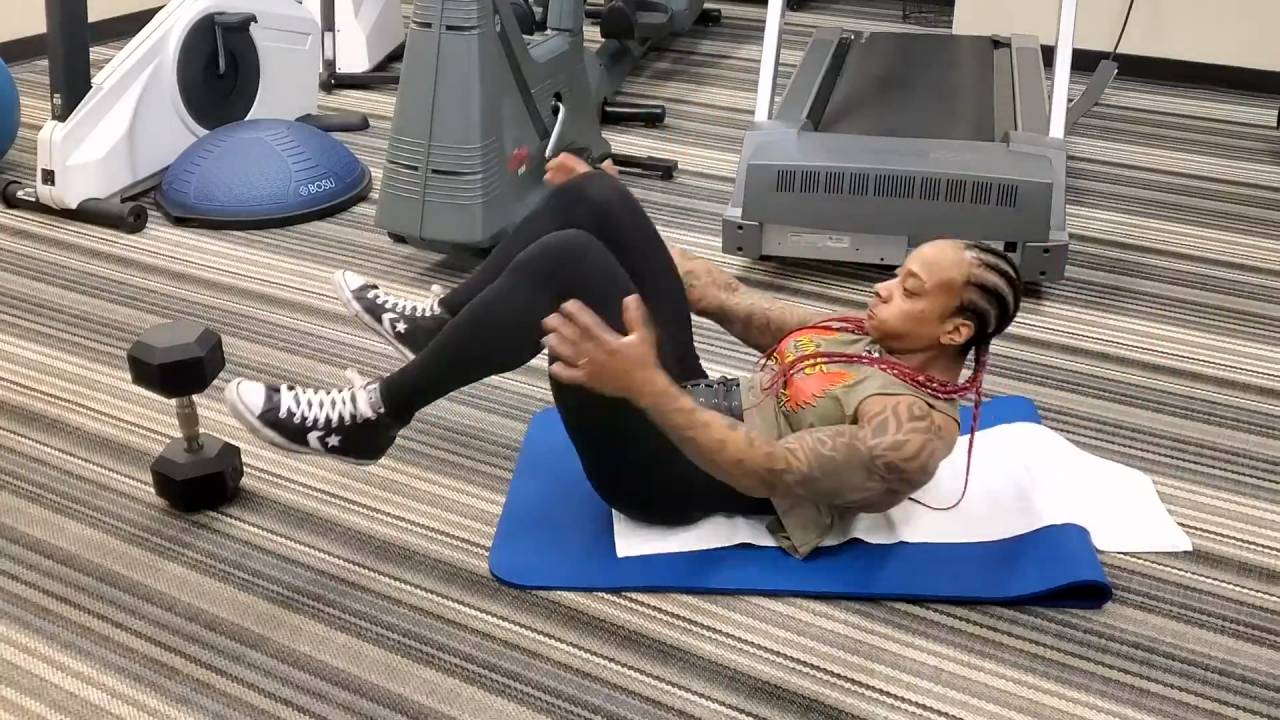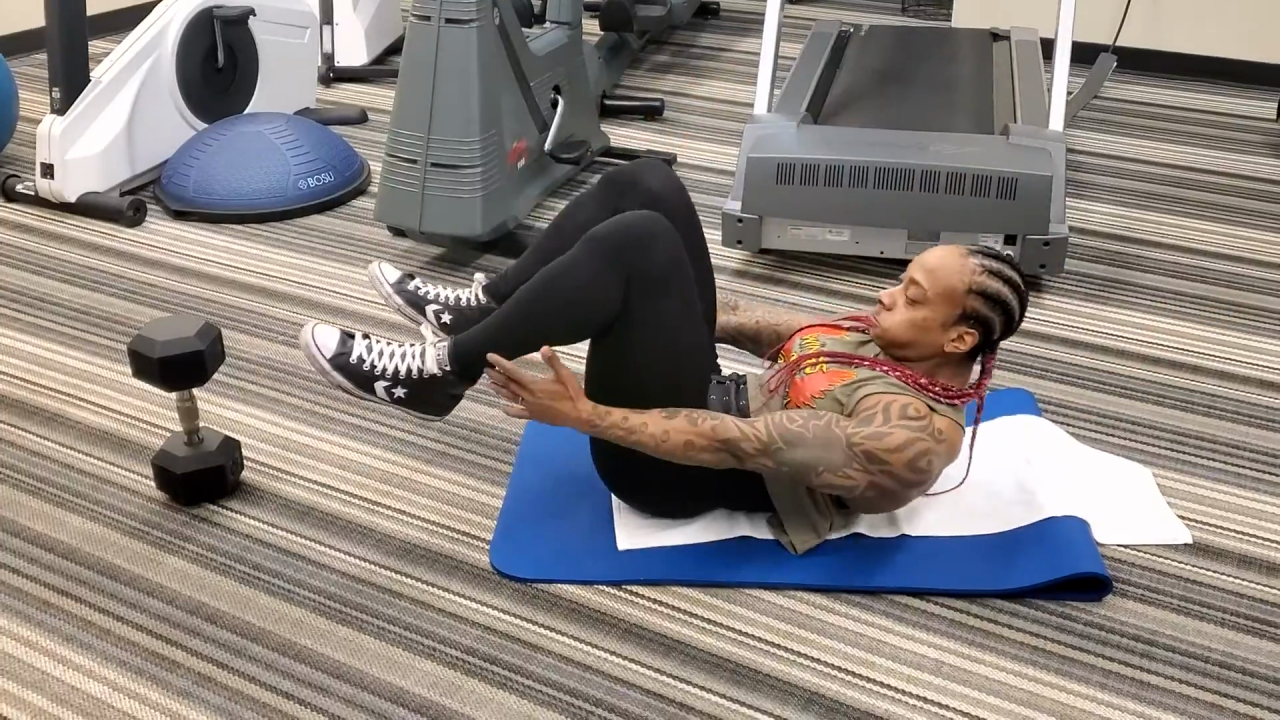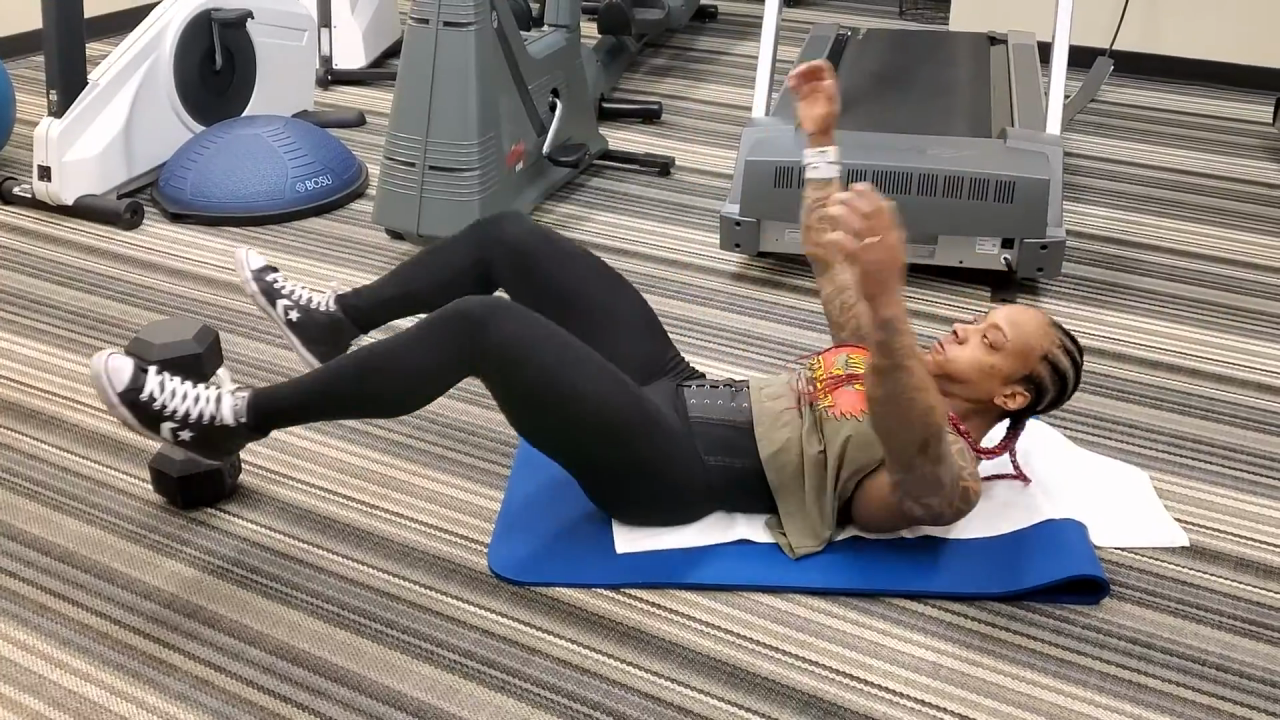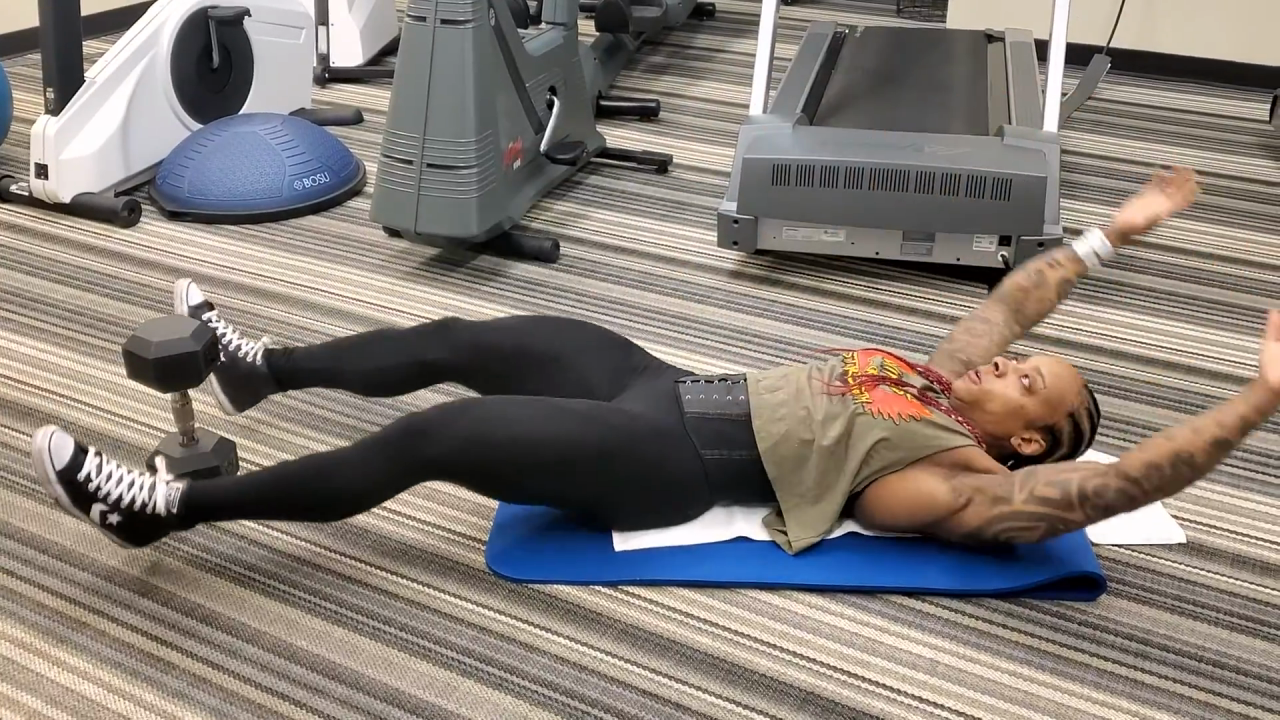
dt=0.4s
person 1, frame 1
left shoulder: (911, 433)
right shoulder: (878, 337)
left elbow: (762, 471)
right elbow: (715, 292)
left wrist: (642, 385)
right wrist: (605, 207)
left hip: (664, 472)
right hip: (691, 401)
left knee: (562, 262)
right knee: (595, 202)
left ankle: (370, 413)
right ankle: (433, 322)
person 1, frame 2
left shoulder: (911, 437)
right shoulder: (893, 343)
left elbow: (747, 445)
right elbow: (740, 313)
left wrist: (584, 414)
left hip: (671, 470)
left knee: (637, 238)
right knee: (648, 186)
left ankle: (438, 371)
right ankle: (481, 308)
person 1, frame 3
left shoulder: (943, 473)
right shoulder: (920, 364)
left elbow: (896, 426)
right elbow: (837, 267)
left wrist: (889, 306)
right wrist: (818, 144)
left hip: (663, 469)
right hip: (677, 393)
left knee: (474, 323)
right knee: (504, 237)
left ankle: (234, 419)
right ankle: (332, 323)
person 1, frame 4
left shoulder: (972, 487)
right shoulder: (949, 386)
left elbow: (1111, 484)
right elbow: (1013, 301)
left wrist: (1263, 396)
right wrist: (1115, 231)
left hip: (666, 465)
right hip: (667, 389)
left knee: (420, 442)
right knee: (455, 343)
left ankle: (165, 506)
right ankle: (256, 369)
